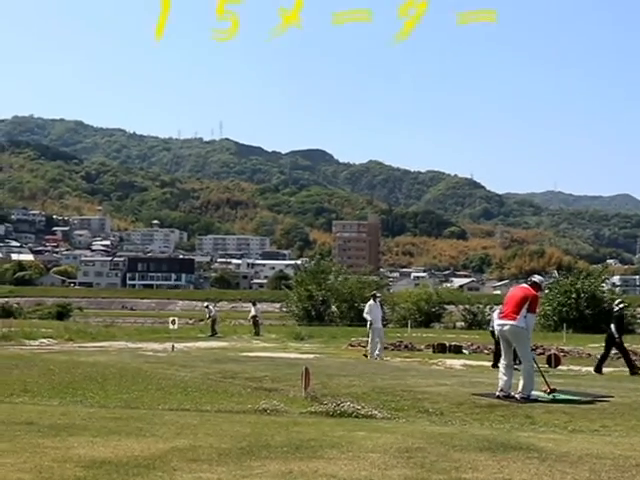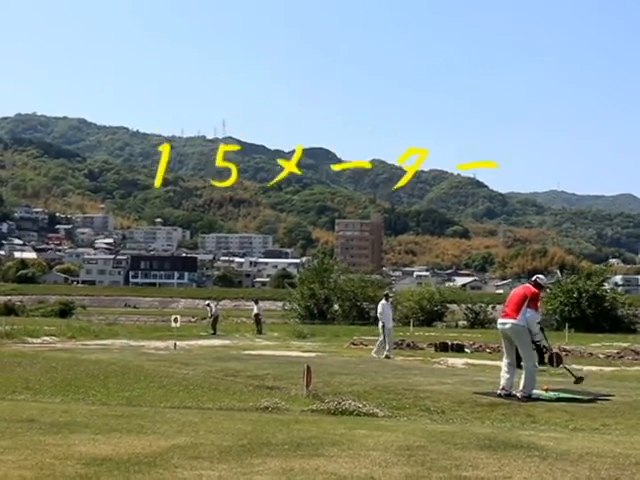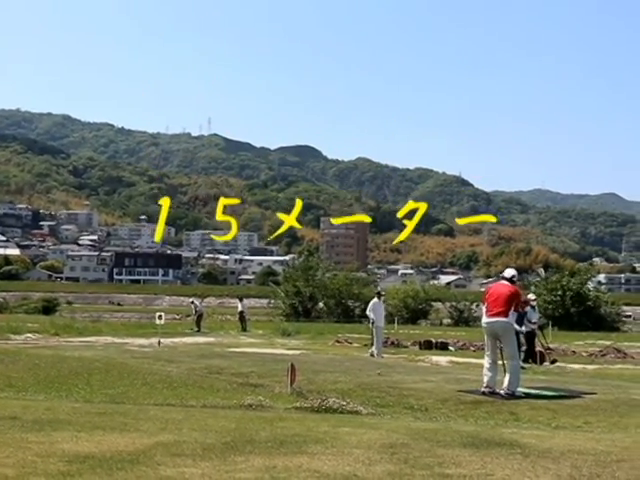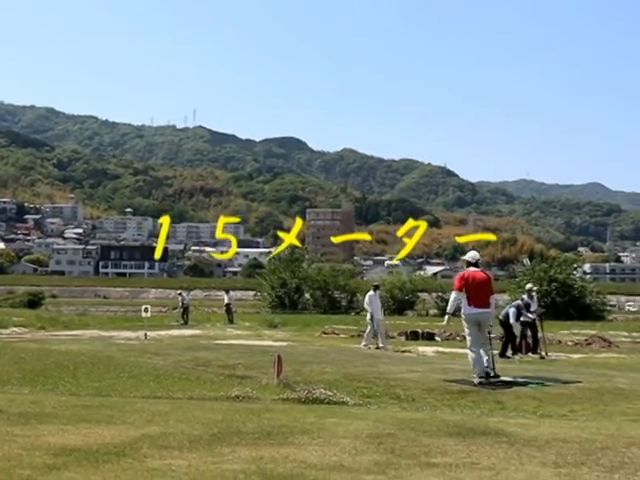
dt=0.7s
person 1, frame 1
left shoulder: (513, 289)
right shoulder: (533, 295)
right elbow: (530, 320)
right wrist: (528, 339)
left hip: (500, 324)
right hip: (515, 327)
left knee: (506, 360)
right knee: (527, 361)
left ankle: (503, 390)
right ankle: (524, 393)
person 1, frame 2
left shoulder: (517, 289)
right shoulder: (533, 293)
right elbow: (530, 316)
right wrist: (537, 335)
left hip: (502, 323)
right hip: (516, 325)
left knee: (508, 359)
right knee: (529, 360)
left ankle: (504, 389)
right ankle: (525, 392)
person 1, frame 3
left shoulder: (490, 288)
right shoulder: (515, 291)
right elbow: (514, 313)
left hip: (488, 323)
right hip: (504, 324)
left knee: (490, 356)
right knee: (513, 359)
left ankle: (488, 386)
right ankle: (509, 389)
person 1, frame 4
left shoulder: (463, 275)
right shoulder: (487, 276)
left elbow: (456, 295)
right elbow: (492, 298)
left wrist: (448, 312)
right wrist: (491, 318)
left hip: (470, 314)
right hip: (485, 313)
left knee: (474, 346)
right knee: (484, 343)
left ankle: (480, 376)
right ankle: (488, 369)
